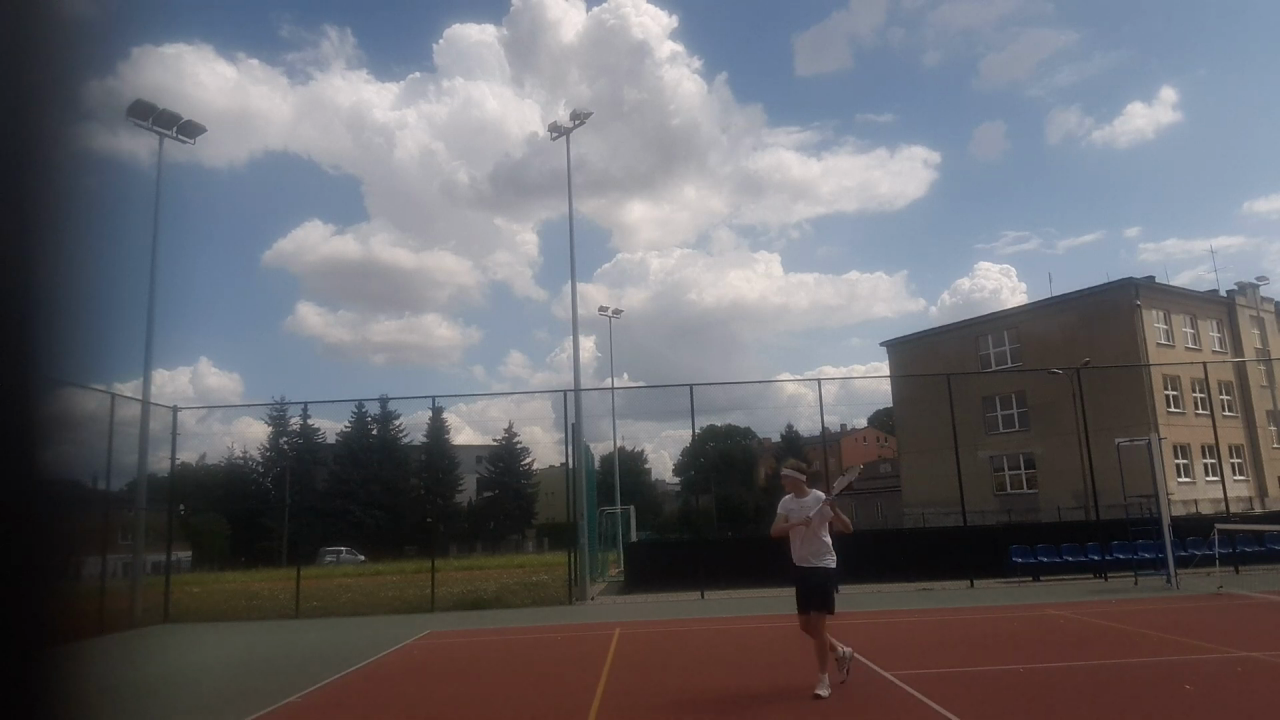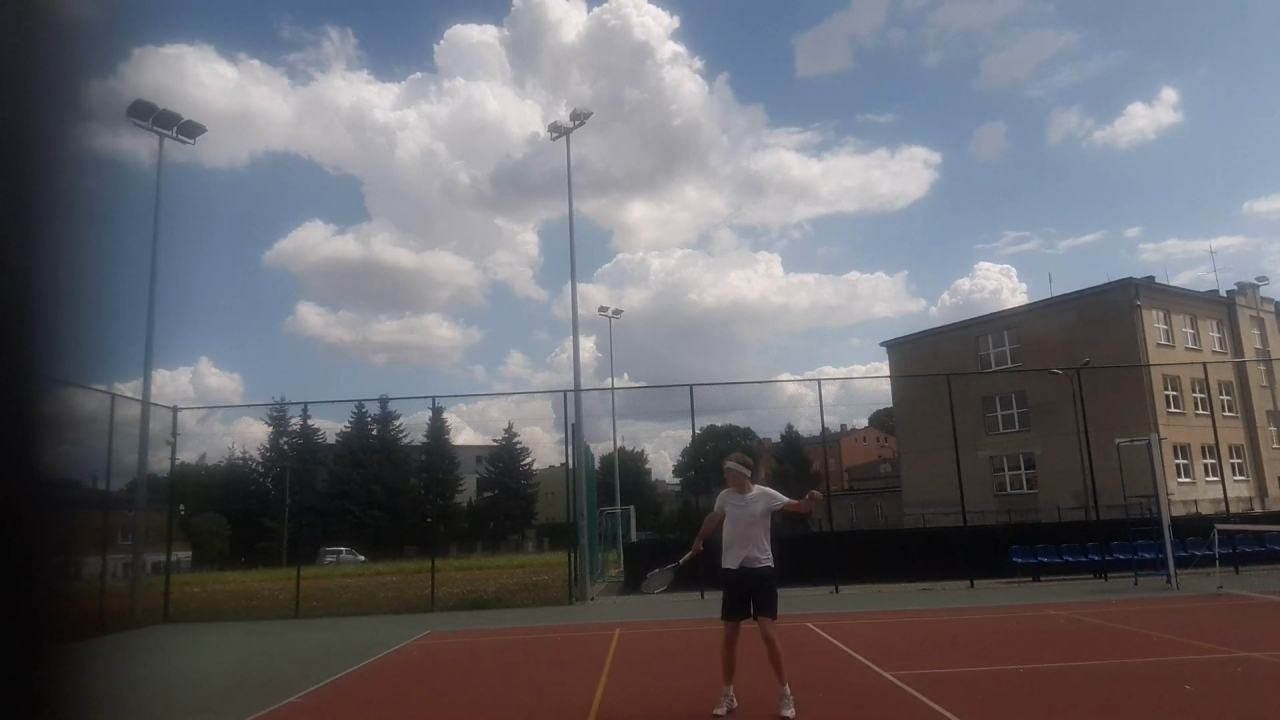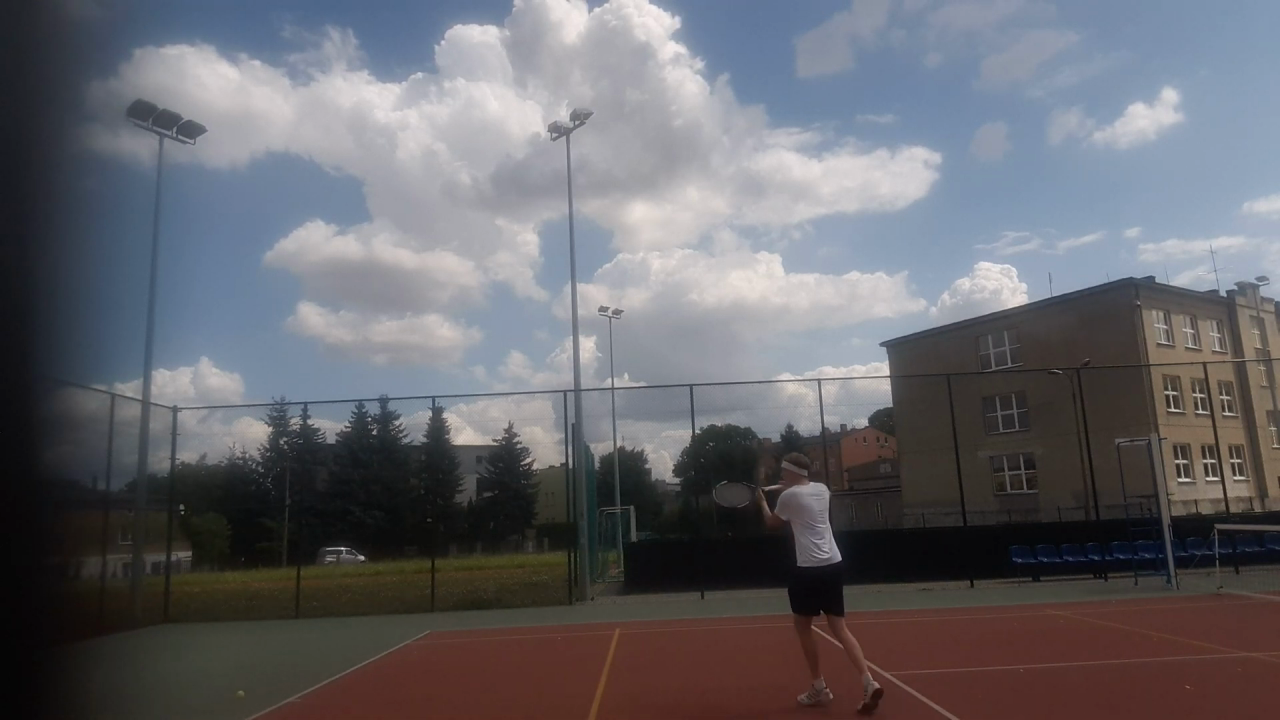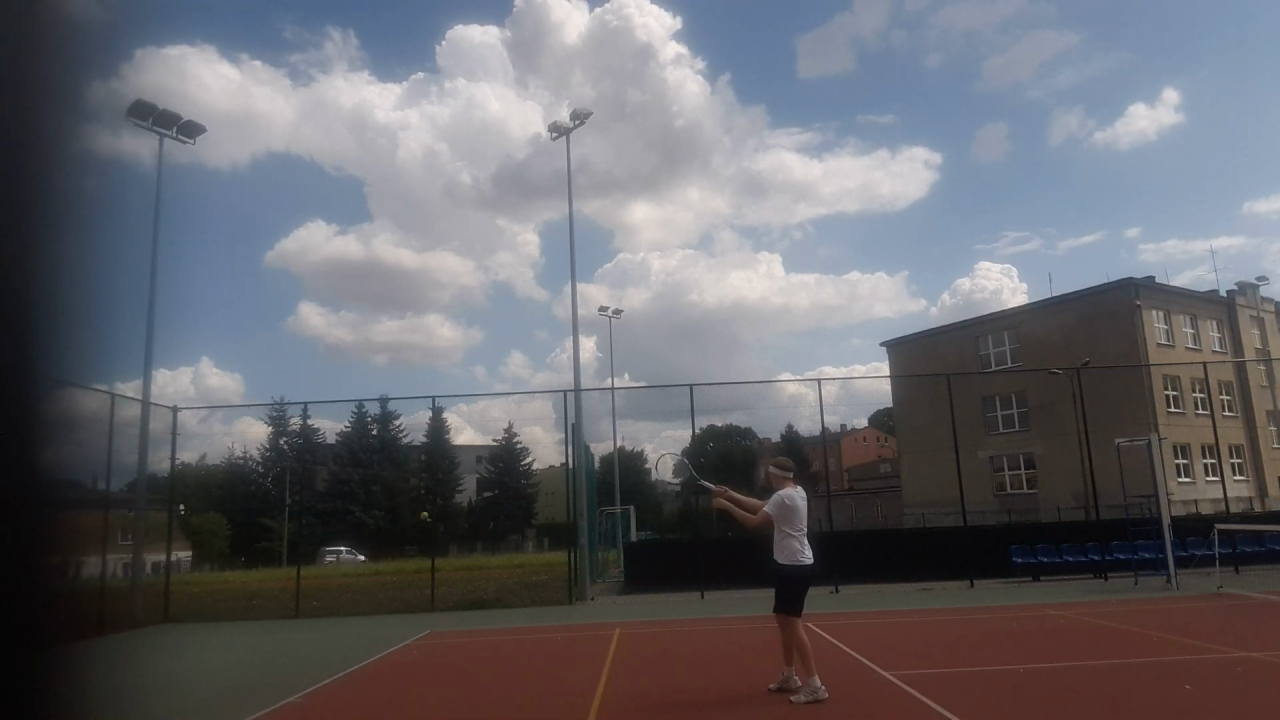
dt=1s
person 1, frame 1
left shoulder: (820, 499)
right shoulder: (786, 502)
left elbow: (847, 528)
right elbow: (774, 532)
left wrist: (833, 510)
right wrist: (795, 523)
left hip: (823, 567)
right hip: (802, 568)
left knee: (818, 625)
right knee: (805, 625)
left ankle: (823, 678)
right ankle: (842, 653)
person 1, frame 2
left shoulder: (766, 495)
right shoulder: (724, 496)
left elbow: (801, 508)
right elbow: (712, 519)
left wrist: (811, 500)
right wrist: (698, 540)
left hip: (760, 569)
right hip: (733, 571)
left knee: (767, 632)
right knee: (729, 634)
left ankle: (786, 694)
right ankle: (728, 695)
person 1, frame 3
left shoulder: (788, 496)
right shoulder: (820, 489)
left elbow: (772, 523)
left wrist: (761, 503)
right wrist: (788, 484)
left hip: (809, 568)
right hip: (834, 565)
left knee: (803, 627)
right knee: (839, 628)
left ankle: (819, 688)
right ankle: (869, 682)
person 1, frame 4
left shoulder: (783, 496)
right shoulder: (796, 492)
left elbow: (753, 522)
right elbow: (761, 506)
left wrist: (726, 506)
right wrist: (732, 495)
left hip: (793, 566)
right hip: (797, 565)
left knee: (792, 624)
right knee: (784, 621)
left ankle: (814, 686)
right ankle: (789, 677)
